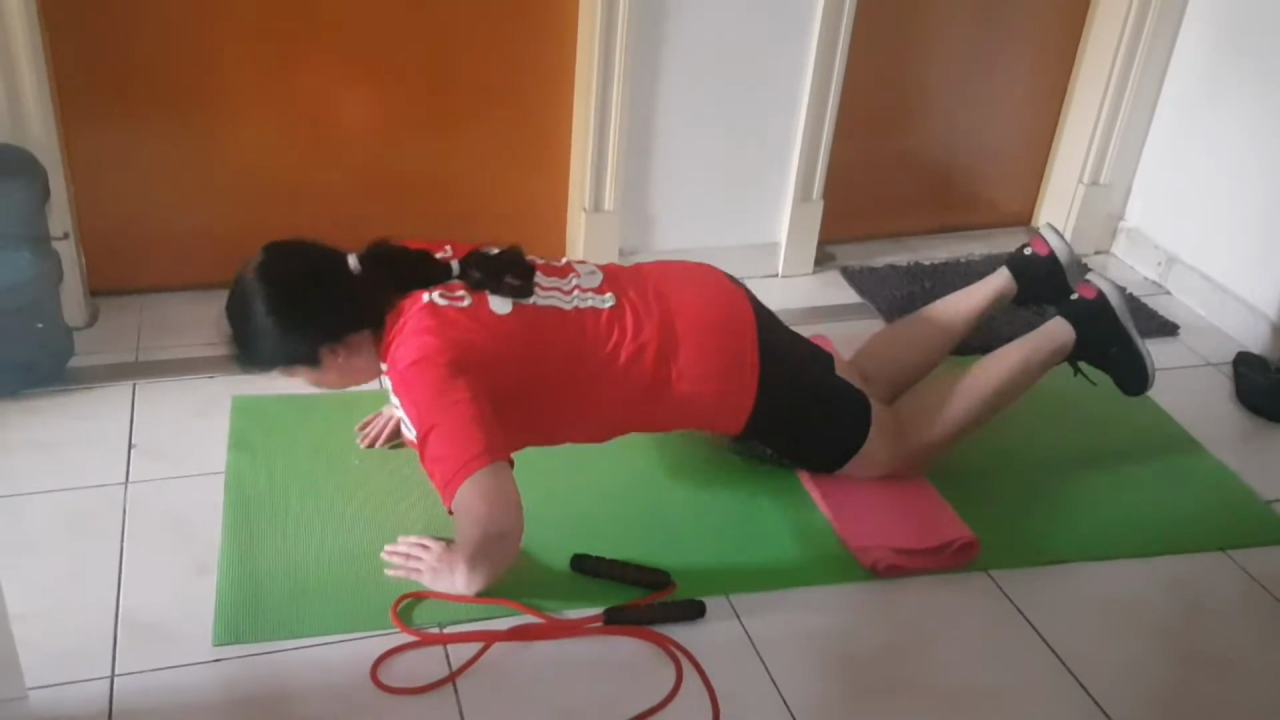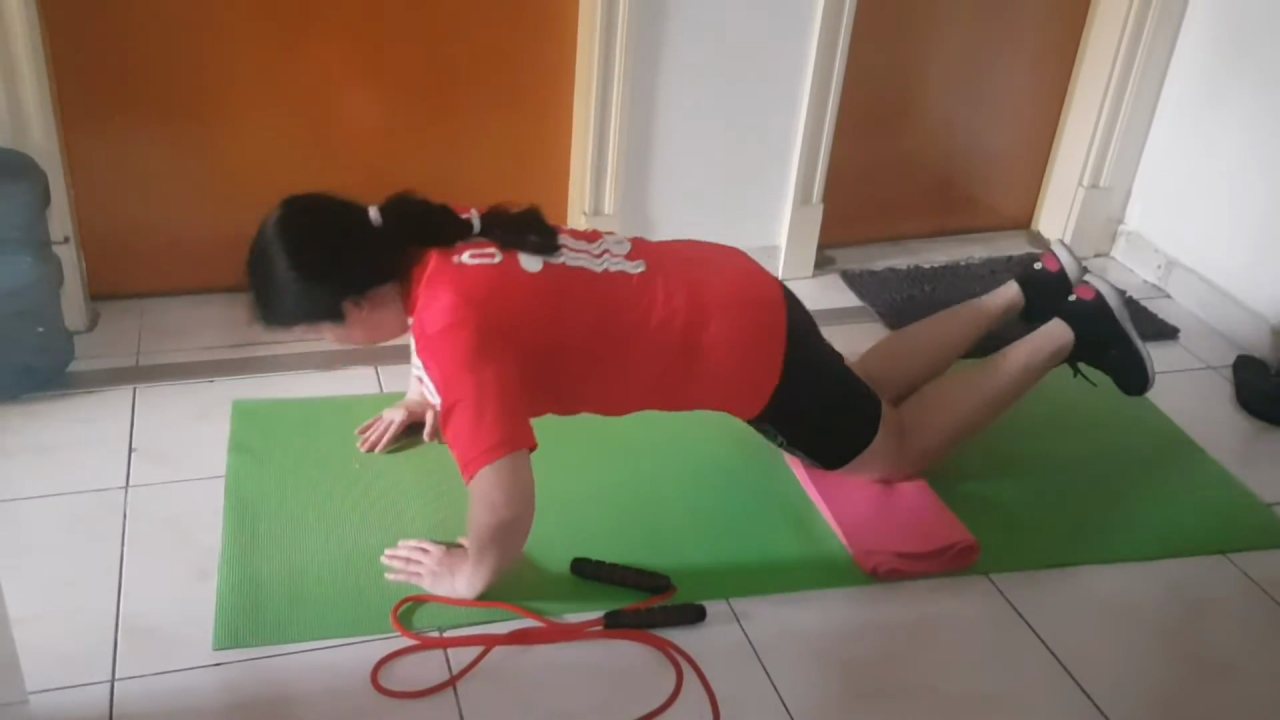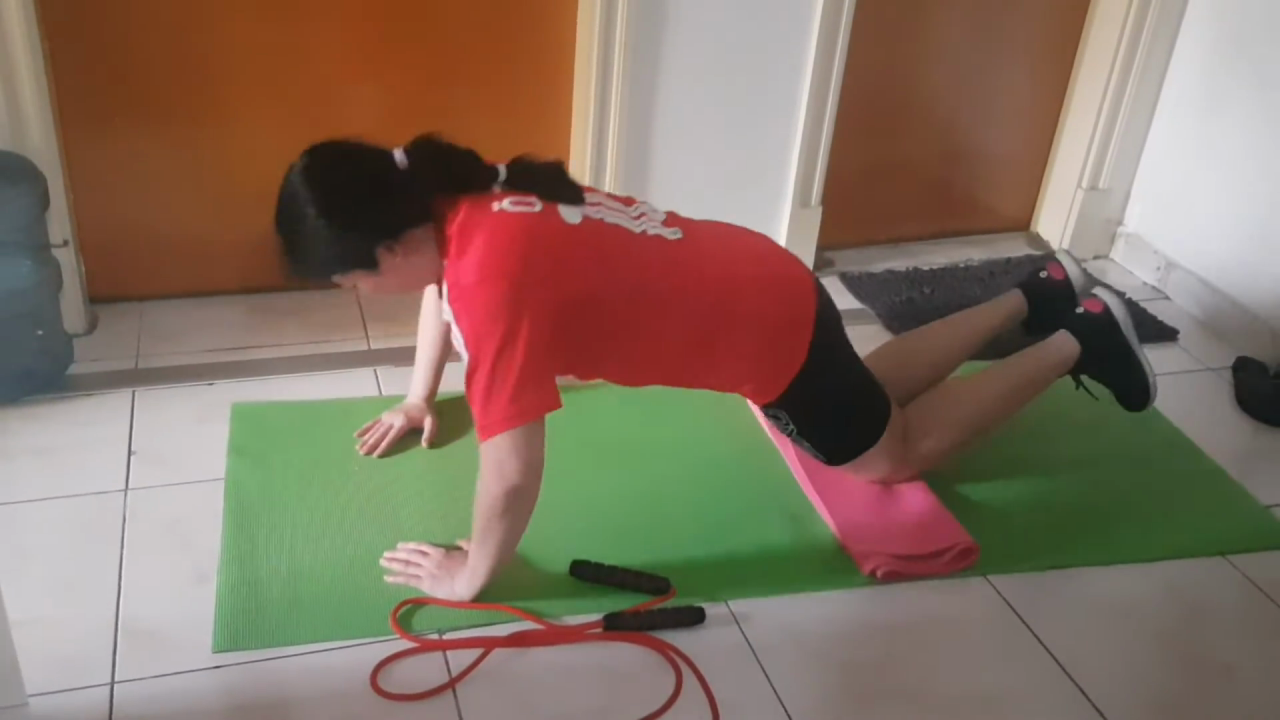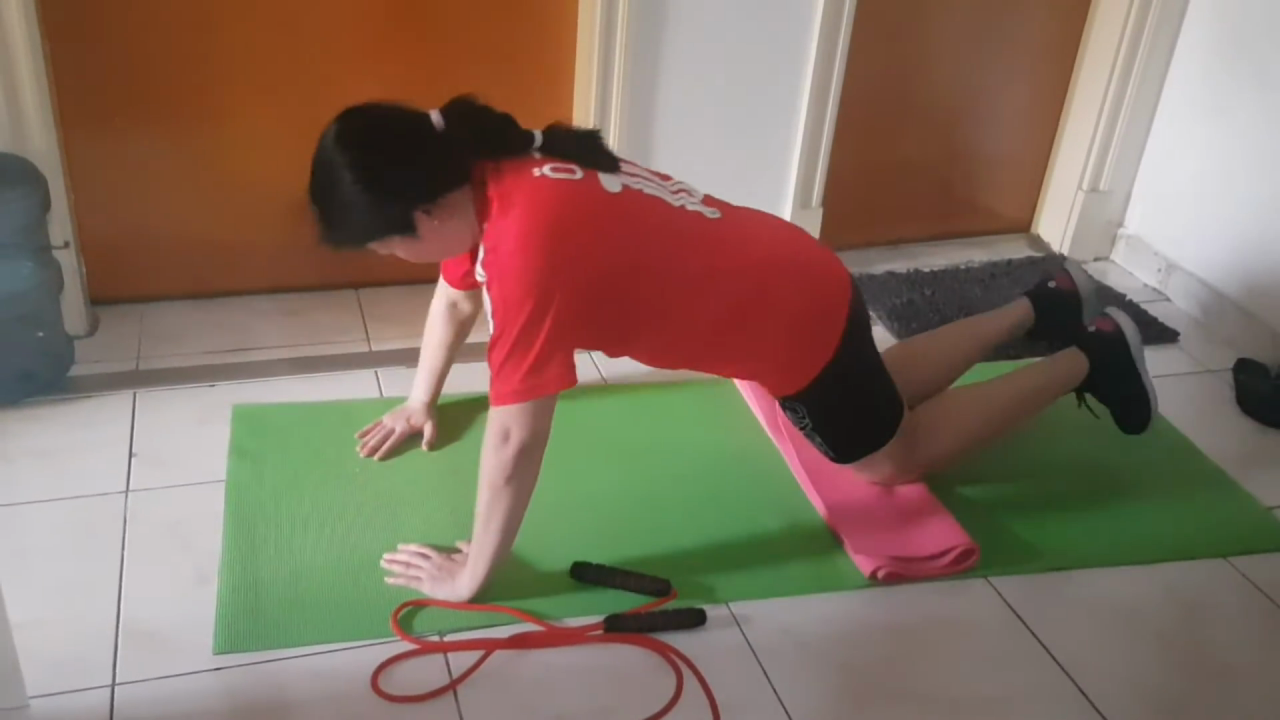
dt=0.2s
person 1, frame 1
left shoulder: (423, 361)
right shoulder: (398, 277)
left elbow: (496, 517)
left wrist: (463, 572)
left hip: (716, 360)
right hip: (694, 304)
left knee: (892, 444)
right knee: (859, 386)
left ankle: (1070, 328)
right ankle: (1025, 274)
person 1, frame 2
left shoulder: (454, 325)
right shoulder: (424, 242)
left elbow: (505, 504)
left wrist: (468, 574)
right wrist: (418, 401)
left hip: (741, 343)
right hip: (717, 290)
left knee: (894, 449)
right knee: (864, 392)
left ankle: (1068, 331)
right ankle: (1032, 289)
person 1, frame 3
left shoulder: (491, 270)
right shoulder: (453, 200)
left elbow: (512, 471)
left wrist: (470, 575)
right wrist: (419, 400)
left hip: (768, 324)
right hip: (746, 281)
left knee: (896, 452)
right knee: (870, 397)
left ankle: (1074, 343)
right ankle: (1034, 298)
person 1, frame 4
left shoulder: (527, 236)
right shoulder: (487, 179)
left elbow: (517, 436)
right elbow: (457, 292)
left wrist: (472, 572)
right wrist: (418, 403)
left hip: (799, 316)
right hip: (780, 277)
left knee: (898, 455)
right knee: (881, 397)
left ankle: (1082, 360)
right ankle: (1043, 307)
